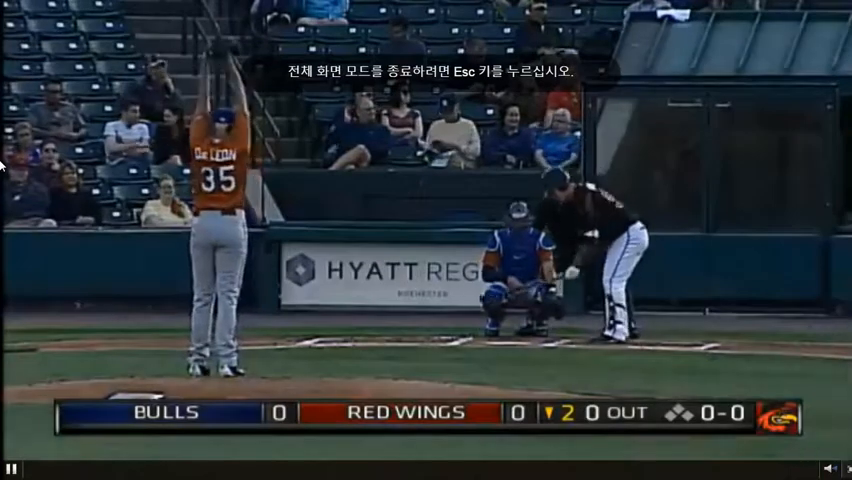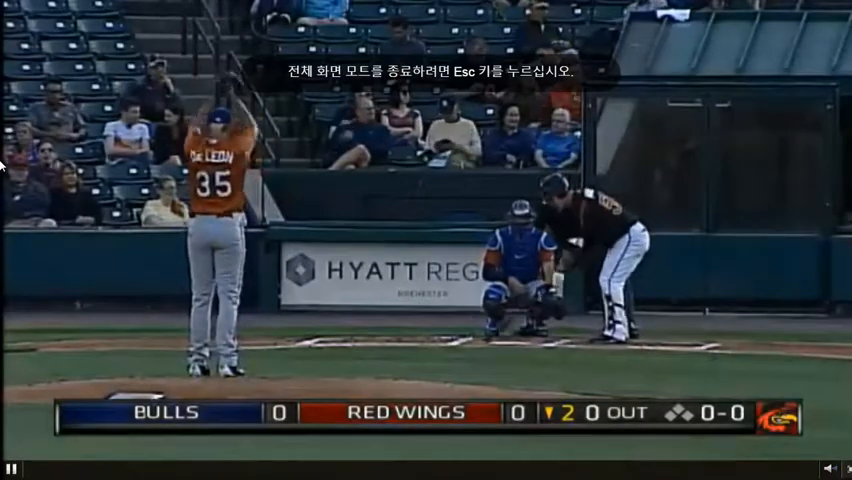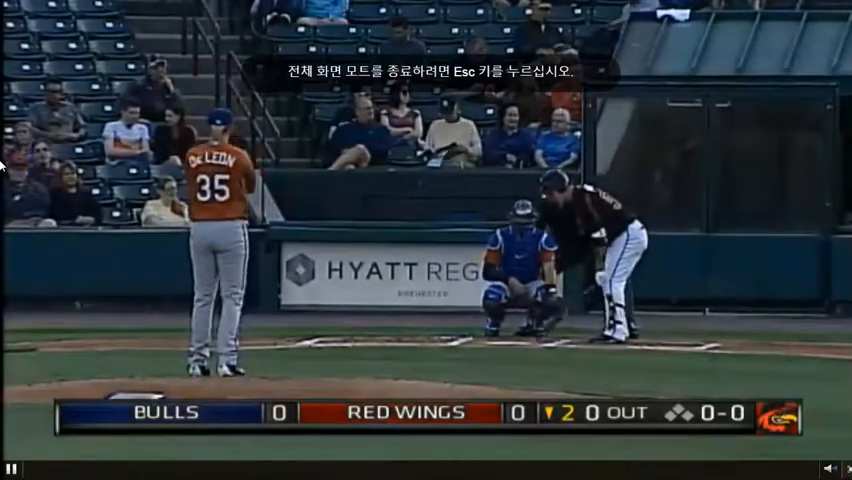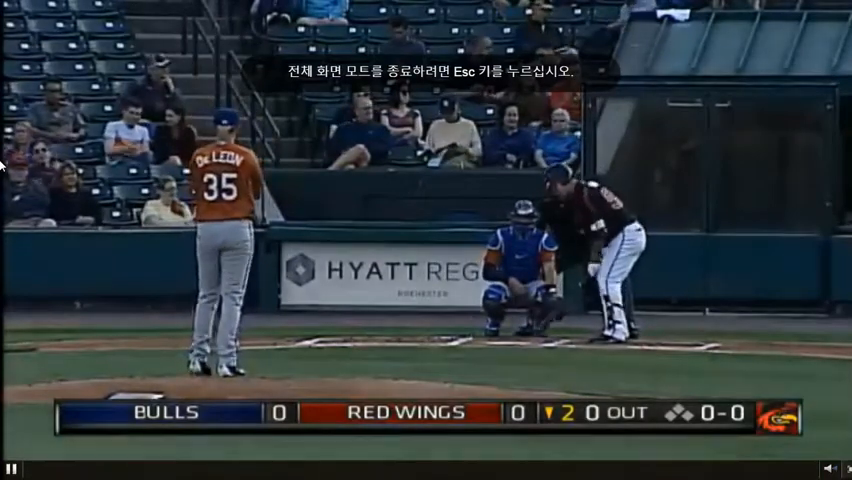
dt=0.3s
person 1, frame 1
left shoulder: (198, 146)
right shoulder: (239, 145)
left elbow: (201, 106)
right elbow: (242, 102)
left wrist: (206, 63)
right wrist: (229, 62)
left hip: (202, 224)
right hip: (232, 224)
left knee: (202, 296)
right knee: (228, 296)
left ankle: (198, 360)
right ankle: (226, 360)
person 1, frame 2
left shoulder: (193, 149)
right shoulder: (237, 150)
left elbow: (195, 126)
right elbow: (252, 127)
left wrist: (215, 97)
right wrist: (233, 96)
left hip: (199, 226)
right hip: (229, 227)
left knee: (200, 296)
right knee: (228, 296)
left ankle: (197, 359)
right ankle: (227, 360)
person 1, frame 3
left shoulder: (192, 156)
right shoulder: (239, 156)
right elbow: (251, 187)
left hip: (200, 229)
right hip: (231, 229)
left knee: (203, 297)
right knee: (232, 297)
left ankle: (198, 359)
right ankle: (227, 360)
person 1, frame 4
left shoulder: (199, 156)
right shoulder: (246, 157)
left elbow: (196, 189)
right elbow: (257, 193)
left hip: (206, 229)
right hip: (237, 229)
left knee: (207, 295)
right knee: (232, 297)
left ankle: (198, 355)
right ankle: (226, 361)
person 2, frame 1
left shoulder: (585, 198)
right shoulder: (580, 194)
left elbow: (590, 238)
left wrist: (576, 265)
left hip: (631, 235)
right hip: (624, 235)
left knee: (612, 280)
right knee: (613, 281)
left ankle: (616, 331)
right ankle: (625, 326)
person 2, frame 2
left shoulder: (583, 205)
right shoulder: (580, 198)
left elbow: (575, 245)
left hip: (632, 237)
right hip: (624, 237)
left knee: (610, 280)
right knee: (608, 281)
left ankle: (616, 332)
right ankle: (624, 327)
person 2, frame 3
left shoulder: (584, 199)
right shoulder: (577, 196)
left elbow: (599, 237)
left wrist: (600, 267)
left hip: (630, 235)
right hip: (623, 235)
left knee: (612, 281)
right knee: (609, 281)
left ankle: (616, 331)
right ankle: (622, 327)
person 2, frame 4
left shoulder: (583, 194)
right shoulder: (581, 191)
left elbow: (599, 230)
left wrist: (594, 259)
left hip: (627, 235)
right hip: (625, 235)
left knee: (608, 280)
right knee: (606, 280)
left ankle: (616, 331)
right ankle: (618, 328)
person 3, frame 1
left shoulder: (540, 238)
right shoulder: (498, 238)
left elbow: (548, 266)
right elbow: (487, 273)
left wrist: (551, 289)
right wrist: (508, 279)
left hip: (531, 285)
right hip: (506, 285)
left knee: (549, 299)
right knee: (492, 297)
left ankle: (536, 322)
right ankle: (494, 323)
person 3, frame 2
left shoulder: (542, 238)
right shoulder: (499, 236)
left elbow: (548, 266)
right elbow: (487, 272)
left wrist: (551, 290)
right wrist: (509, 279)
left hip: (532, 285)
right hip: (507, 285)
left knee: (549, 299)
right knee: (491, 297)
left ankle: (535, 323)
right ankle: (494, 322)
person 3, frame 3
left shoulder: (542, 238)
right shoulder: (500, 236)
left elbow: (549, 267)
right elbow: (487, 271)
left wrist: (551, 290)
right wrist: (509, 280)
left hip: (532, 285)
right hip: (507, 285)
left knee: (550, 300)
right knee: (491, 298)
left ankle: (535, 323)
right ankle: (494, 323)
person 3, frame 4
left shoulder: (543, 239)
right shoulder: (500, 237)
left elbow: (549, 267)
right elbow: (487, 271)
left wrist: (551, 290)
right wrist: (509, 280)
left hip: (532, 286)
right hip: (507, 285)
left knee: (551, 300)
right knee: (491, 298)
left ankle: (535, 323)
right ankle: (494, 323)
